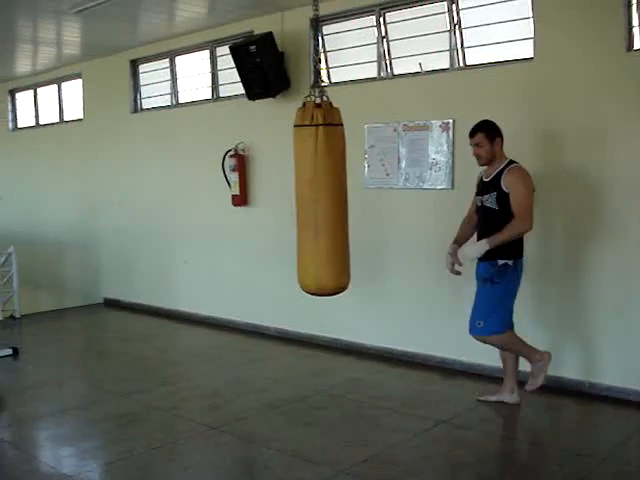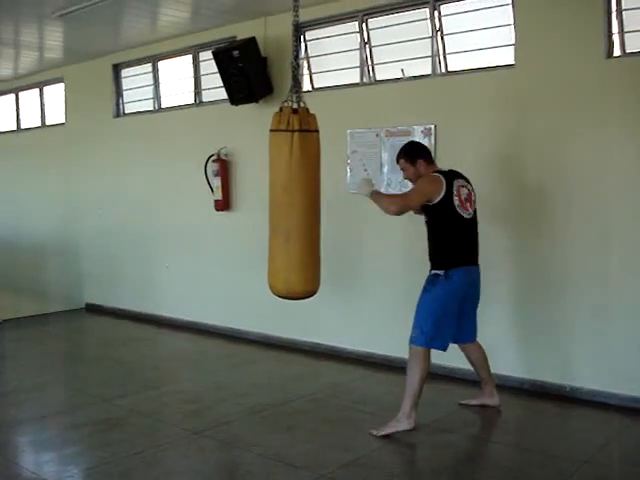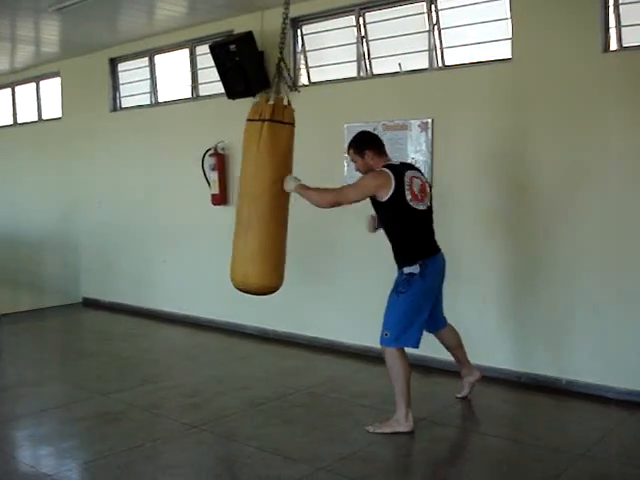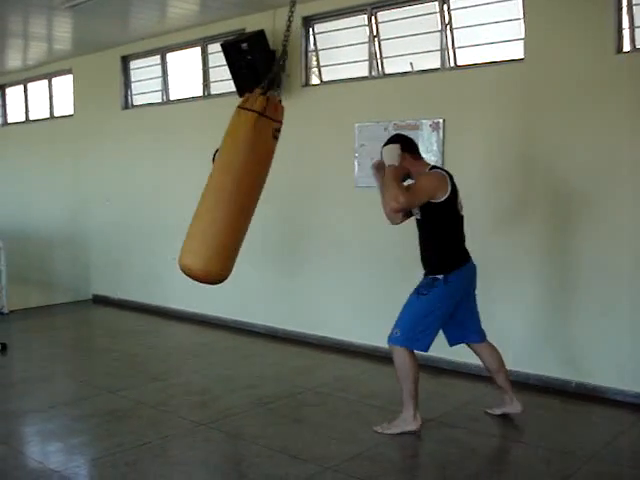
dt=0.5s
person 1, frame 1
left shoulder: (515, 175)
right shoulder: (484, 177)
left elbow: (523, 223)
right elbow: (473, 217)
left wrist: (485, 243)
right wrist: (455, 246)
left hip: (503, 264)
right hip: (487, 263)
left knee: (484, 329)
right knee: (501, 327)
left ankle: (536, 358)
right ankle: (510, 388)
person 1, frame 2
left shoulder: (432, 183)
right shoulder: (459, 181)
left elbow: (394, 207)
left wrist: (371, 191)
right wrist: (419, 206)
left hip: (446, 275)
right hip: (469, 271)
left knee: (419, 344)
right knee: (465, 337)
left ankle: (406, 416)
right ankle: (489, 393)
person 1, frame 3
left shoulder: (379, 178)
right shoulder: (412, 172)
left elbow: (329, 200)
left wrist: (296, 186)
right wrist: (383, 220)
left hip: (416, 271)
right hip: (432, 261)
left knee: (391, 343)
right knee: (436, 323)
left ankle: (402, 418)
right ankle: (467, 371)
person 1, frame 4
left shoulder: (434, 179)
right shoulder: (421, 184)
left elbow: (395, 204)
right elbow: (397, 214)
left wrist: (389, 169)
right wrist: (382, 176)
left hip: (443, 278)
right hip: (460, 272)
left knee: (399, 343)
right knee: (476, 340)
left ankle: (410, 416)
right ankle: (511, 401)
